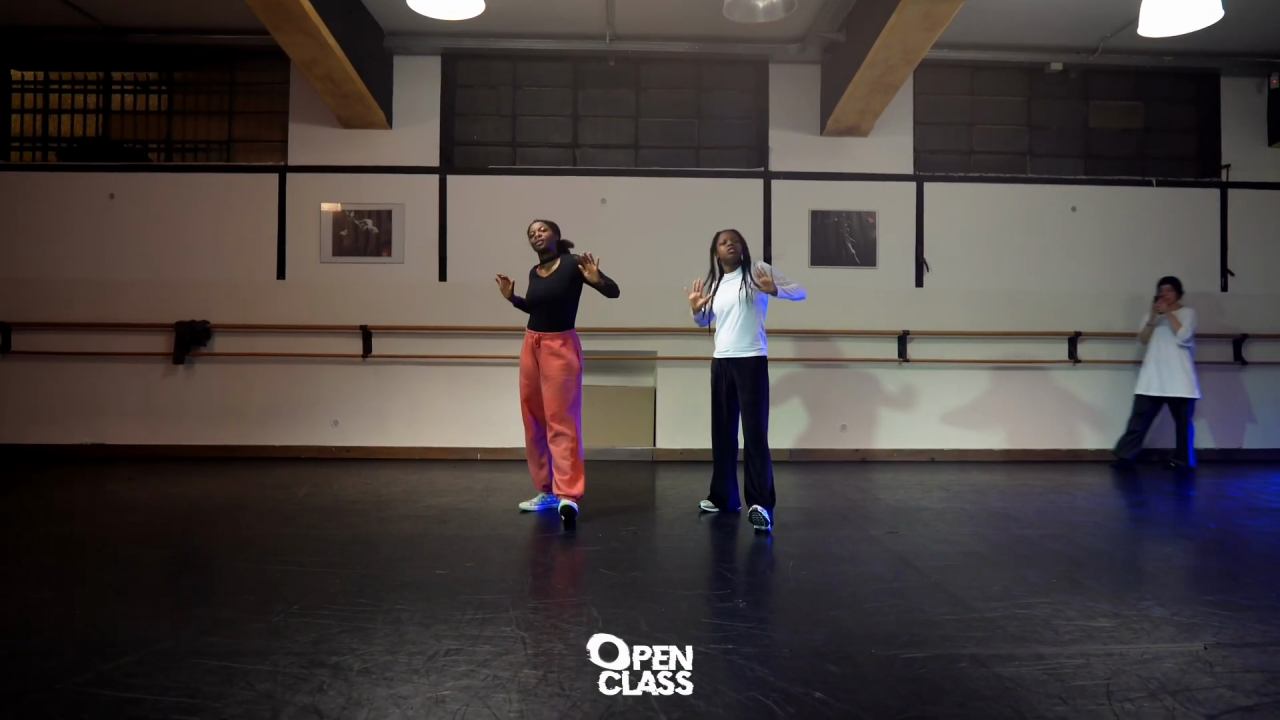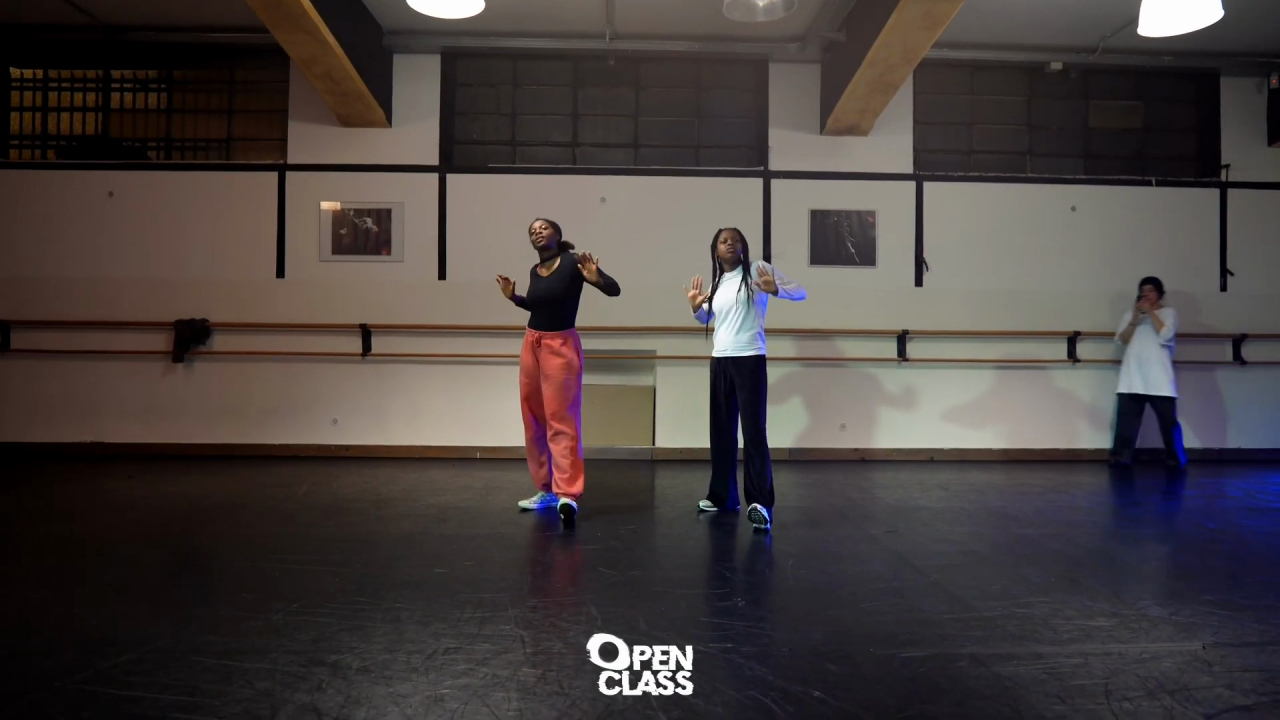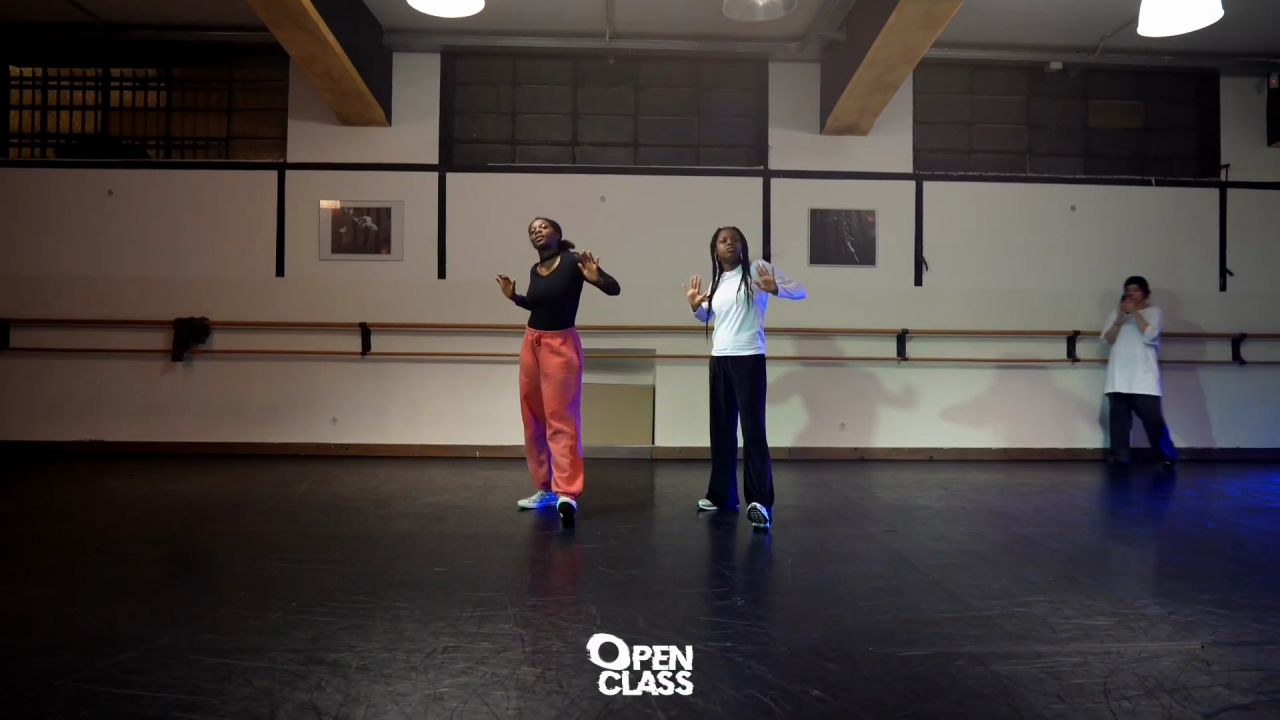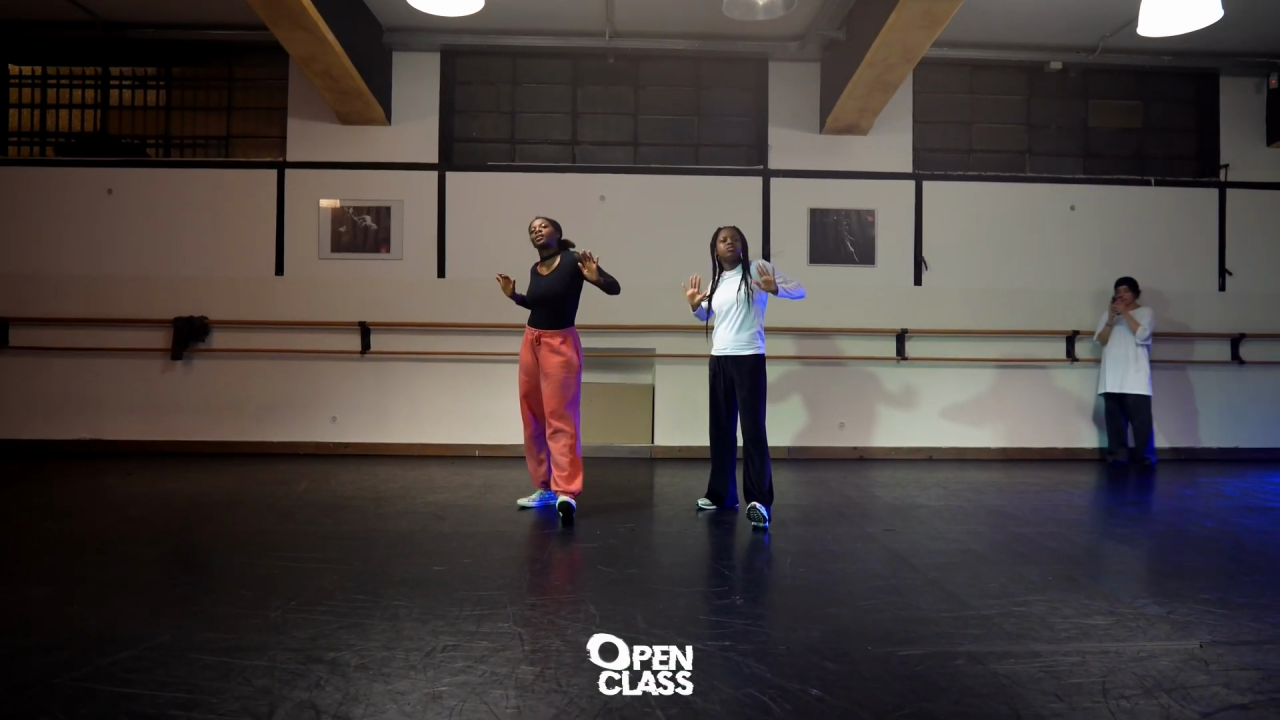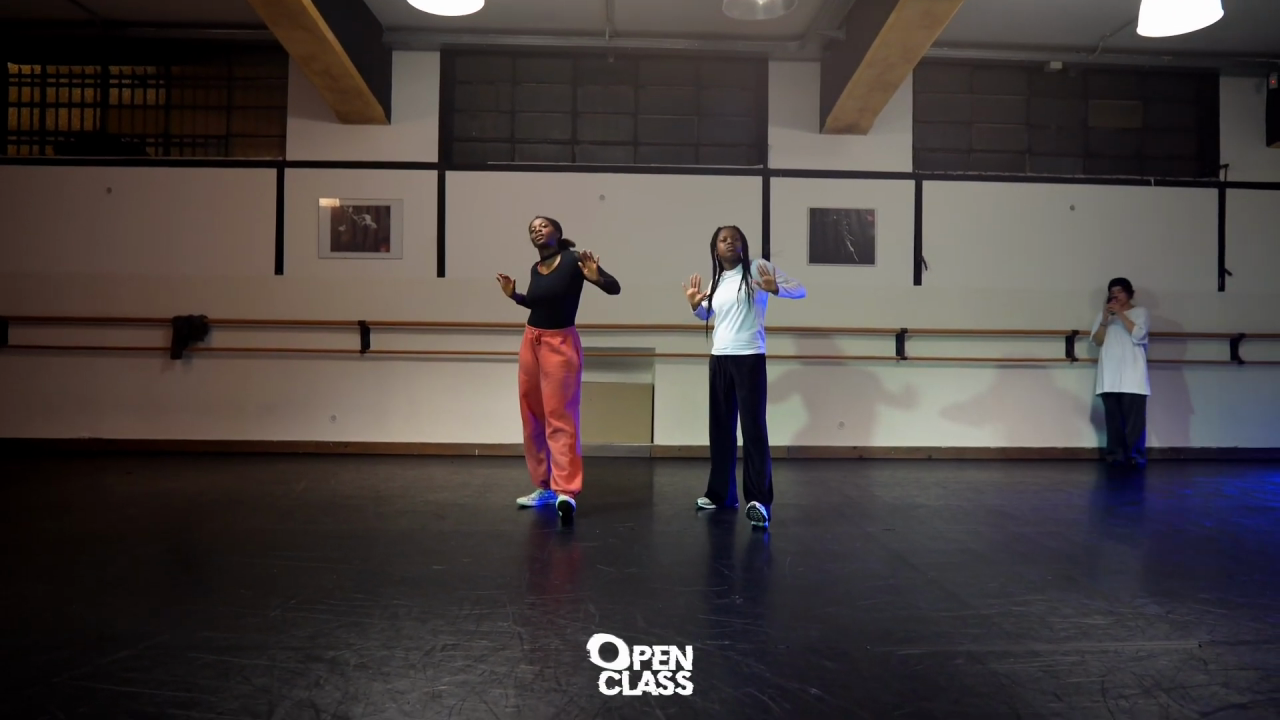
dt=0.2s
person 1, frame 1
left shoulder: (574, 264)
right shoulder: (534, 273)
left elbow: (614, 291)
left wrist: (596, 280)
right wrist: (511, 297)
left hip: (560, 347)
right hip: (531, 347)
left knee: (561, 421)
right knee: (534, 421)
left ankle: (568, 494)
right ankle: (546, 490)
person 1, frame 2
left shoulder: (573, 264)
right shoulder: (535, 271)
left elbow: (615, 290)
left wrist: (595, 279)
right wrist: (512, 296)
left hip: (561, 346)
right hip: (531, 345)
left knee: (561, 420)
right knee: (534, 420)
left ankle: (567, 493)
right ankle: (546, 489)
person 1, frame 3
left shoulder: (574, 261)
right shoulder: (535, 270)
left elbow: (615, 288)
left wrist: (595, 278)
right wrist: (513, 296)
left hip: (561, 345)
right hip: (531, 344)
left knee: (561, 419)
right knee: (534, 419)
left ankle: (566, 492)
right ankle: (545, 487)
person 1, frame 4
left shoulder: (574, 261)
right shoulder: (535, 269)
left elbow: (615, 288)
left wrist: (596, 278)
right wrist: (513, 295)
left hip: (560, 344)
right hip: (531, 343)
left knee: (560, 418)
right knee: (533, 418)
left ankle: (566, 491)
right ankle: (544, 486)
person 1, frame 5
left shoulder: (574, 260)
right shoulder: (536, 269)
left elbow: (615, 288)
left wrist: (596, 278)
right wrist: (513, 295)
left hip: (560, 344)
right hip: (531, 342)
left knee: (560, 417)
right knee: (533, 417)
left ankle: (566, 491)
right ankle: (544, 486)
person 2, frame 1
left shoulder: (757, 269)
right shoulder: (715, 283)
left elbow: (800, 292)
right elbow: (705, 321)
left wrist: (775, 290)
right wrist: (697, 309)
left hip: (751, 360)
right hip: (721, 362)
left knee: (755, 430)
right knee: (722, 430)
left ankle: (761, 503)
right ankle: (723, 496)
person 2, frame 2
left shoulder: (758, 269)
right shoulder: (716, 282)
left elbow: (800, 292)
right elbow: (707, 319)
left wrist: (776, 290)
right wrist: (696, 307)
left hip: (750, 359)
right hip: (719, 361)
left knee: (753, 429)
right knee: (721, 429)
left ankle: (761, 502)
right ankle: (722, 495)
person 2, frame 3
left shoulder: (757, 268)
right shoulder: (716, 281)
left elbow: (800, 291)
right elbow: (707, 316)
left wrist: (776, 289)
right wrist: (695, 306)
left hip: (749, 358)
right hip: (719, 360)
left knee: (753, 428)
right knee: (721, 429)
left ankle: (760, 501)
right ankle: (722, 494)
person 2, frame 4
left shoulder: (757, 268)
right shoulder: (716, 280)
left elbow: (800, 291)
right elbow: (707, 316)
left wrist: (776, 289)
right wrist: (695, 305)
left hip: (750, 358)
right hip: (719, 359)
left knee: (753, 428)
right knee: (721, 428)
left ankle: (760, 500)
right ankle: (721, 493)
person 2, frame 5
left shoulder: (758, 267)
right shoulder: (717, 280)
left elbow: (800, 290)
right elbow: (708, 315)
left wrist: (776, 288)
right wrist: (696, 305)
left hip: (750, 358)
right hip: (719, 359)
left knee: (753, 427)
right knee: (721, 427)
left ankle: (759, 499)
right ankle: (721, 492)
person 3, frame 1
left shoulder: (1187, 313)
right shoulder: (1151, 314)
left elbow: (1184, 336)
right elbow: (1143, 340)
left wrist: (1168, 313)
right wrist: (1153, 319)
left hip: (1178, 377)
right hip: (1152, 375)
left knee: (1183, 419)
right knee: (1140, 415)
left ankle: (1183, 459)
right ankle: (1125, 455)
person 3, frame 2
left shoulder: (1169, 313)
right shoulder: (1131, 314)
left elbow: (1166, 336)
right elbow: (1122, 340)
left wrist: (1151, 313)
right wrist: (1134, 319)
left hip: (1158, 376)
right hip: (1132, 375)
left knee: (1167, 418)
right knee: (1126, 416)
left ankle: (1176, 458)
right ankle: (1121, 456)
person 3, frame 3
left shoulder: (1154, 312)
right shoulder: (1116, 313)
left elbow: (1150, 335)
right elbow: (1108, 339)
left wrist: (1135, 313)
right wrist: (1119, 319)
left hip: (1143, 374)
right hip: (1119, 374)
left knee: (1152, 415)
right knee: (1119, 415)
left ankle: (1167, 454)
right ankle: (1119, 455)
person 3, frame 4
left shoulder: (1145, 312)
right shoulder: (1107, 314)
left elbow: (1142, 335)
right elbow: (1101, 340)
left wrist: (1125, 313)
right wrist: (1110, 320)
left hip: (1135, 374)
right hip: (1112, 374)
left knee: (1140, 414)
right knee: (1114, 416)
left ankle: (1147, 455)
right ankle: (1117, 454)
person 3, frame 5
left shoulder: (1140, 312)
right shoulder: (1103, 315)
left elbow: (1138, 335)
right elbow: (1097, 341)
left wrist: (1121, 314)
right wrist: (1105, 320)
left hip: (1132, 374)
right hip: (1109, 374)
left knee: (1134, 415)
right knee: (1113, 416)
left ankle: (1135, 455)
right ankle: (1116, 454)
